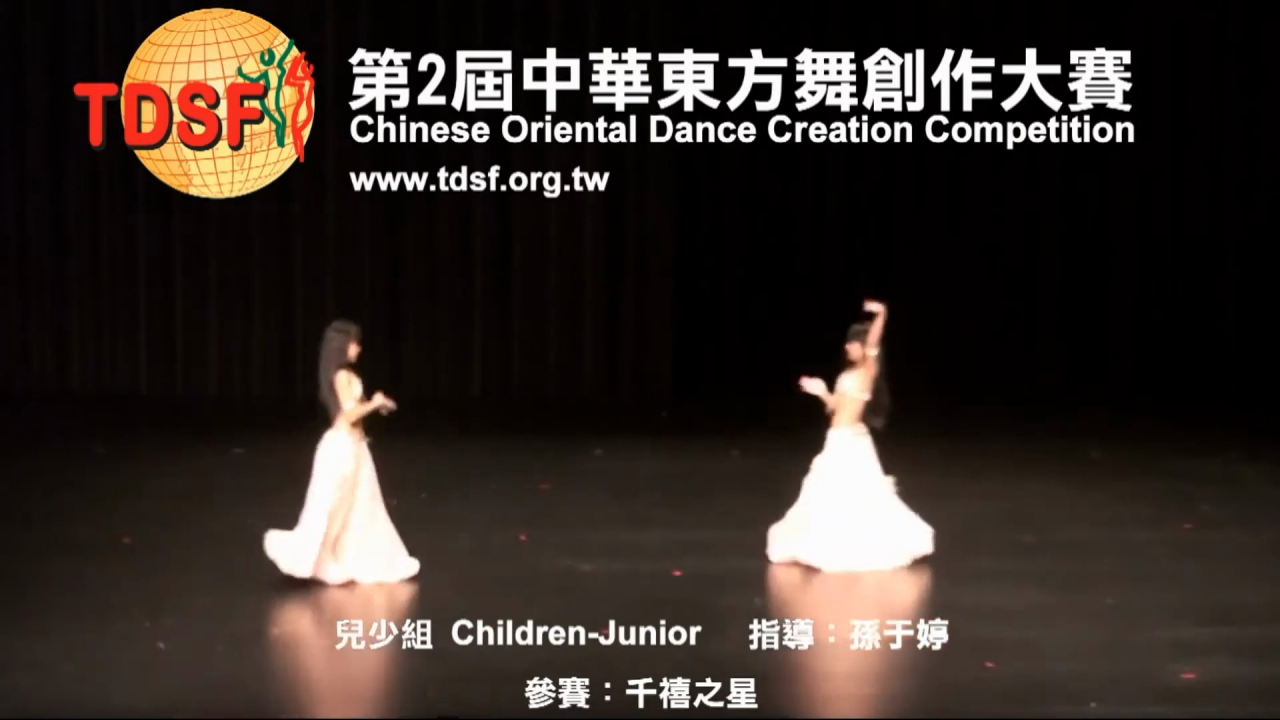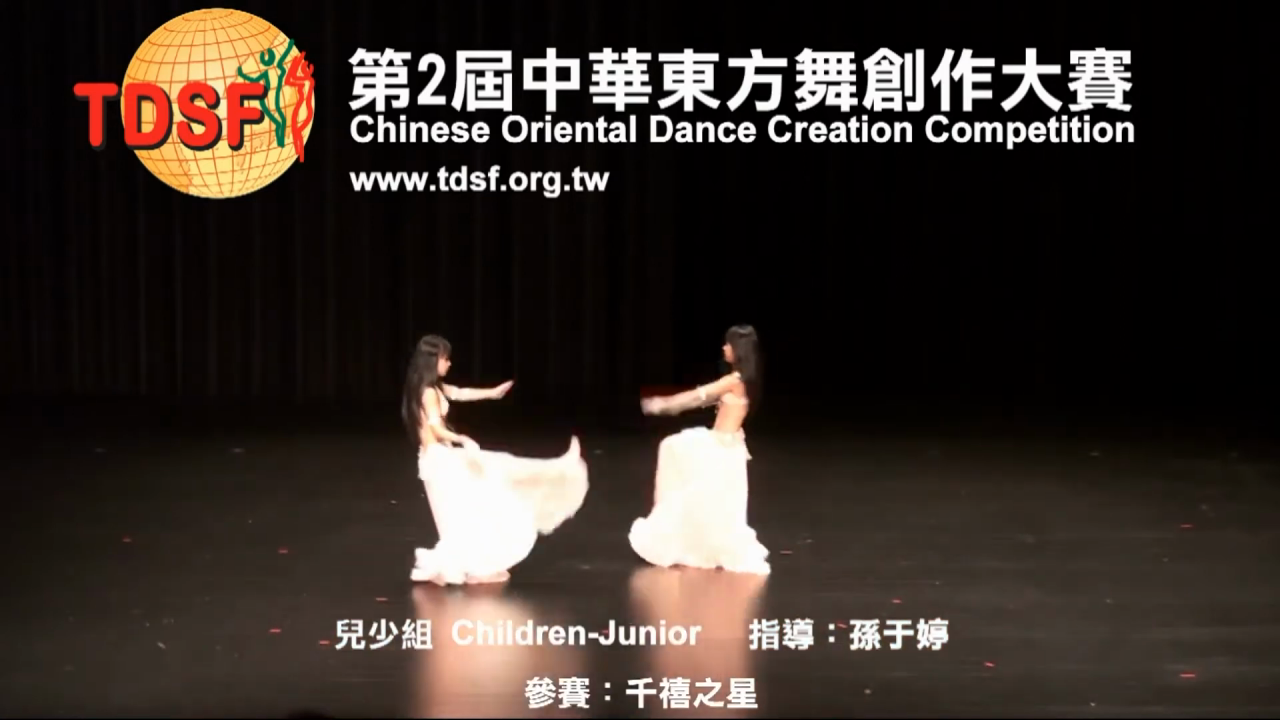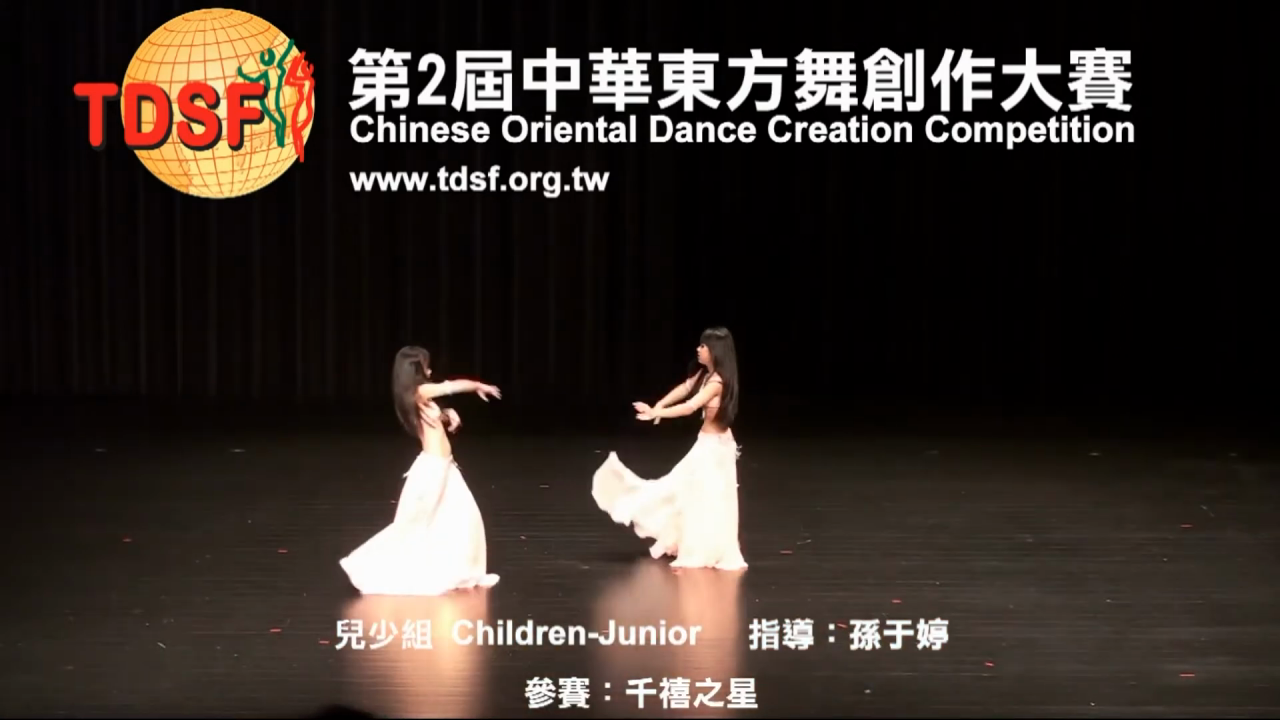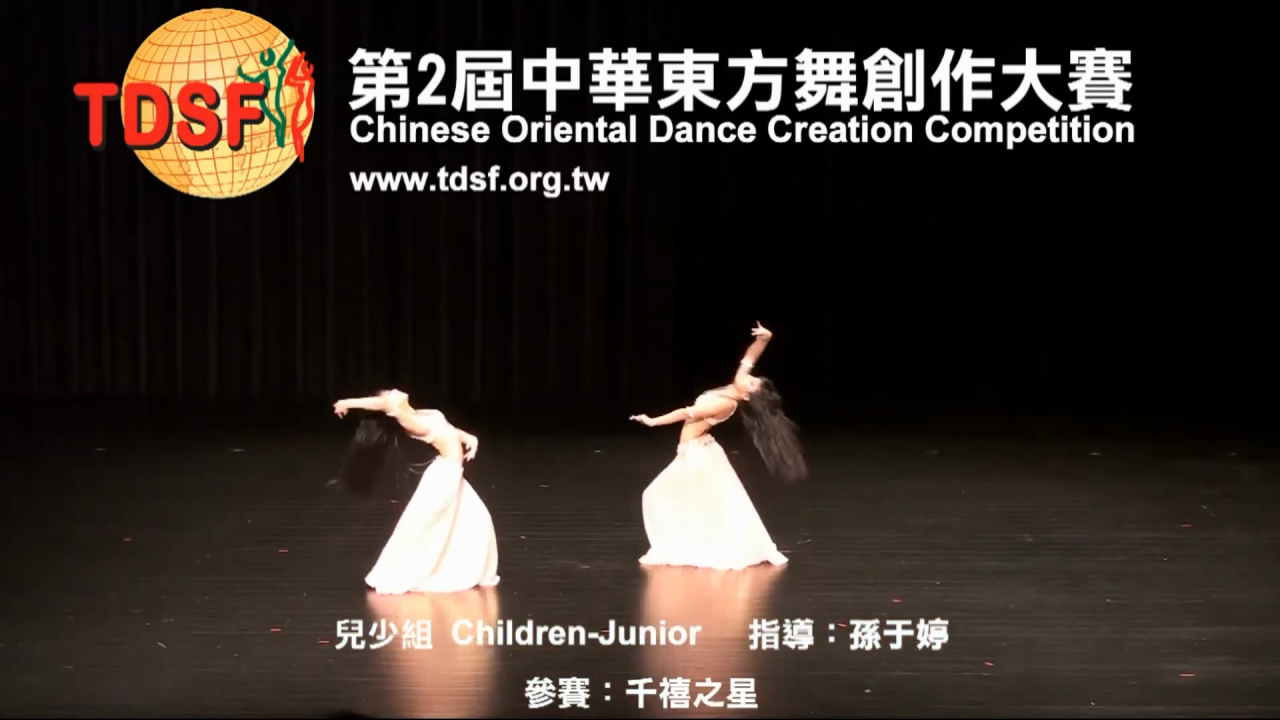
dt=0.7s
person 1, frame 1
left shoulder: (868, 370)
right shoulder: (848, 373)
left elbow: (873, 345)
left wrist: (880, 317)
right wrist: (822, 391)
left hip: (850, 441)
right hip: (839, 440)
left knee: (865, 496)
right knee: (834, 495)
person 1, frame 2
left shoulder: (736, 379)
right shoulder: (737, 377)
left elbow: (702, 395)
right elbow: (705, 395)
left wrist: (664, 404)
right wrist: (667, 403)
left hip: (725, 444)
right hip: (713, 441)
left knee: (717, 502)
left ankle: (741, 557)
person 1, frame 3
left shoulder: (716, 382)
right shoulder: (706, 373)
left elbow: (691, 407)
right elbow: (684, 388)
left wrist: (655, 413)
right wrist: (660, 407)
left hip: (713, 445)
right hip: (712, 442)
left knee: (707, 500)
right knee: (692, 492)
left ankle: (711, 554)
person 1, frame 4
left shoulder: (726, 404)
right shoulder: (735, 387)
left elbow: (688, 413)
right elbow: (750, 357)
left wrist: (654, 421)
right wrist: (764, 338)
left hip: (695, 455)
right hip: (697, 453)
person 2, frame 1
left shoulder: (341, 372)
right shoulder: (343, 376)
right elbow: (352, 412)
right wrist: (375, 403)
left hip: (352, 446)
right hip: (340, 446)
left knee: (360, 505)
right knee: (332, 504)
left ankle: (364, 565)
person 2, frame 2
left shoulder: (434, 387)
right shoulder: (428, 392)
left elbow: (458, 393)
right elbow: (435, 428)
left wrist: (492, 393)
right wrist: (462, 440)
left hip: (443, 455)
right hip: (438, 457)
person 2, frame 3
left shoulder: (418, 400)
right shoulder: (417, 394)
right elbow: (450, 386)
left wrist: (448, 416)
right wrist: (479, 386)
left hip: (443, 466)
right hip: (432, 468)
left knee: (464, 517)
right knee: (413, 523)
left ankle: (458, 572)
right ankle: (376, 573)
person 2, frame 4
left shoulder: (415, 417)
right shoulder: (407, 422)
left elbow: (445, 431)
right elbow: (385, 403)
left wrist: (467, 438)
right wrist: (349, 403)
left hip: (451, 472)
right hip: (446, 474)
left knee: (475, 521)
right knee: (421, 527)
left ankle: (469, 573)
right ankle: (394, 578)
